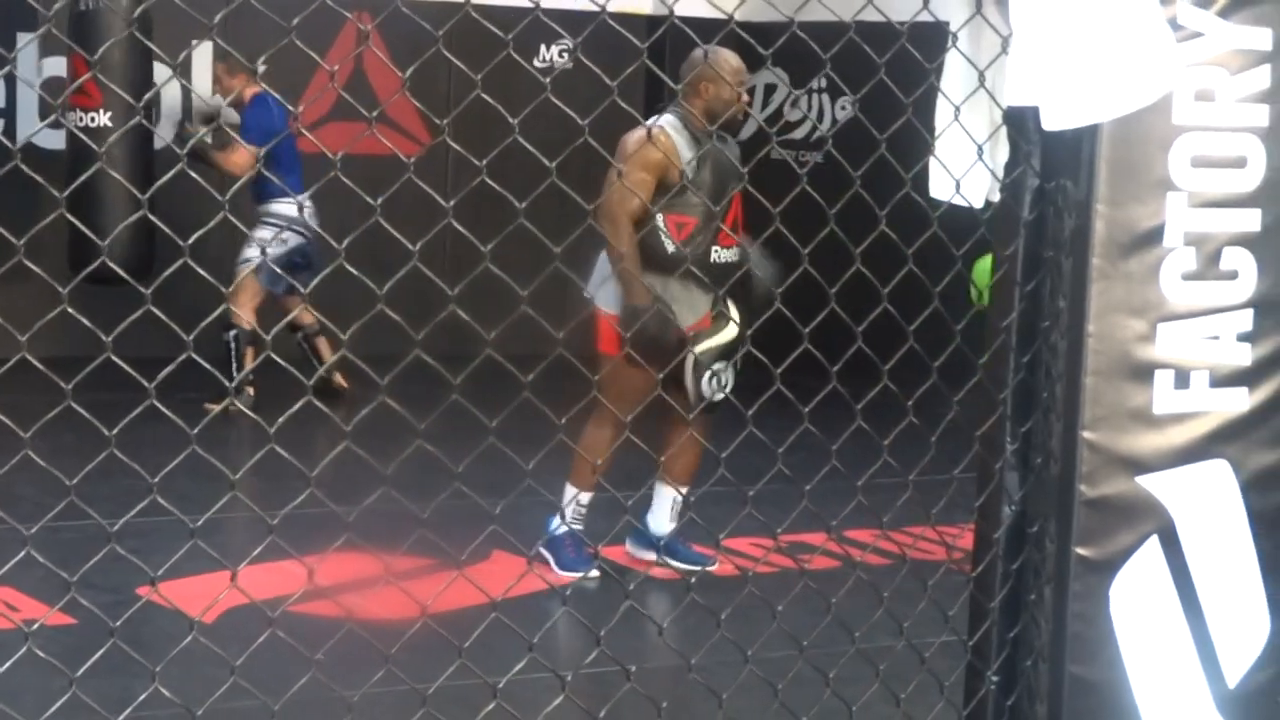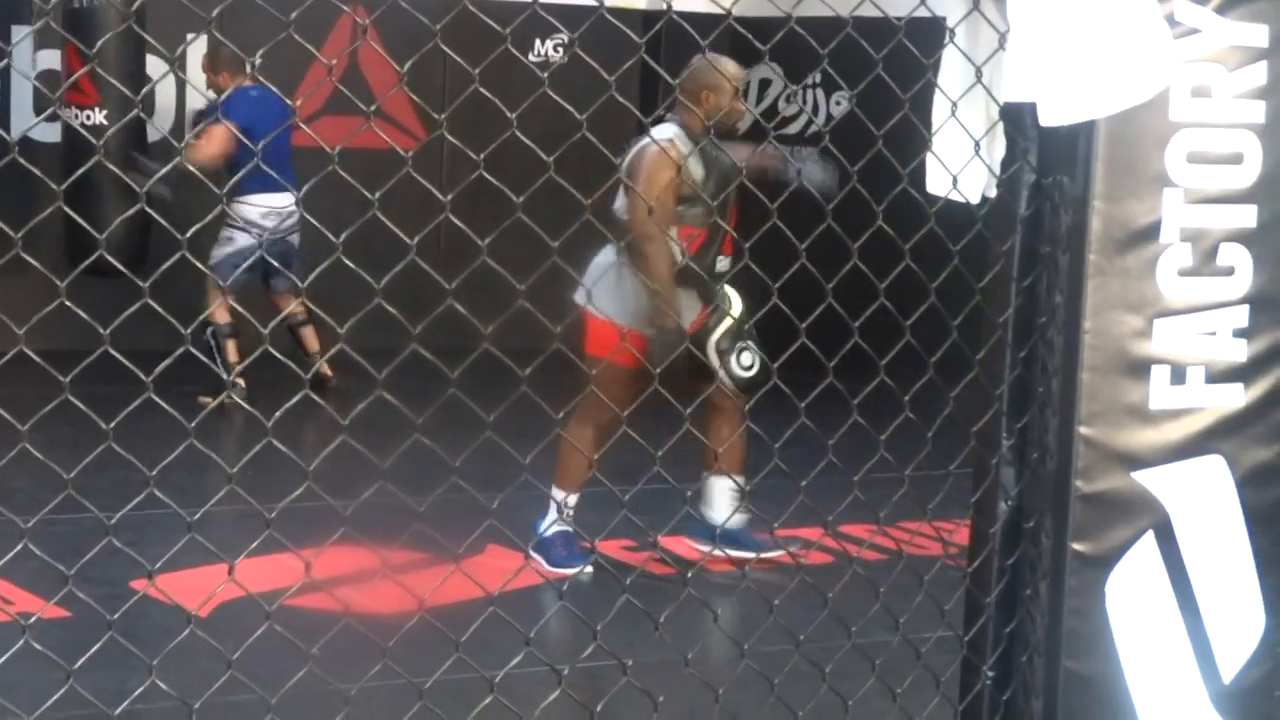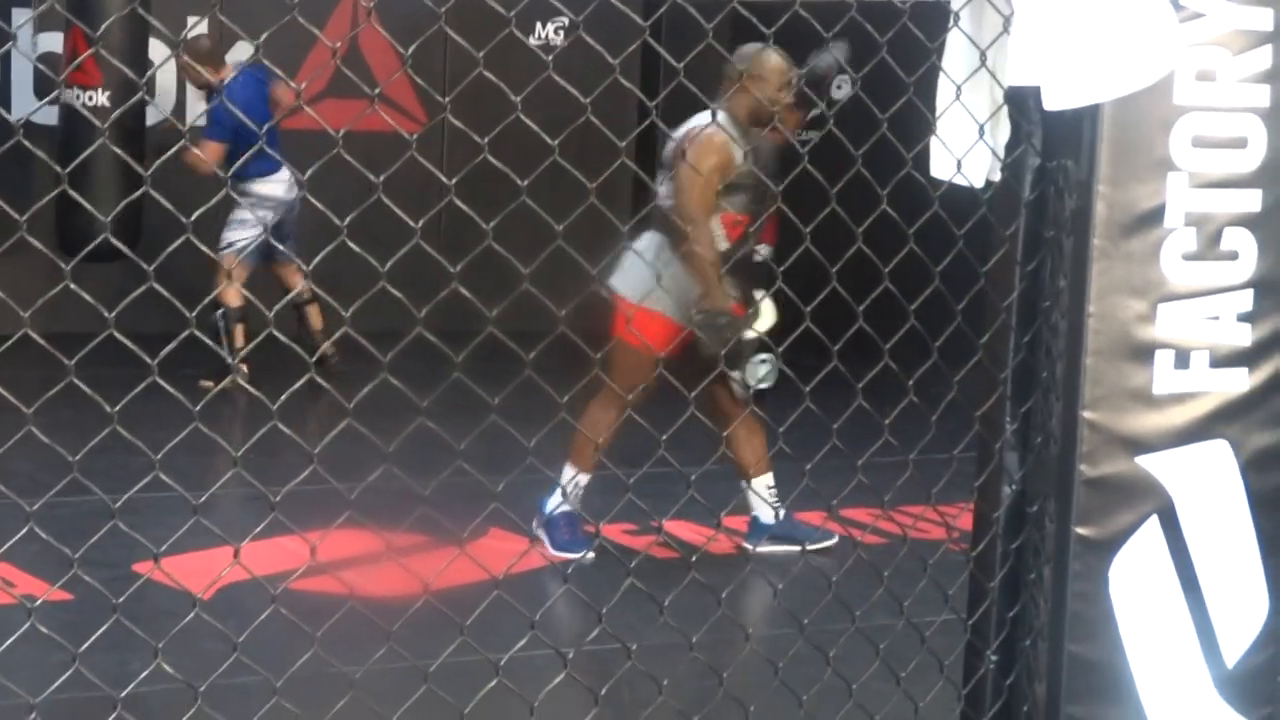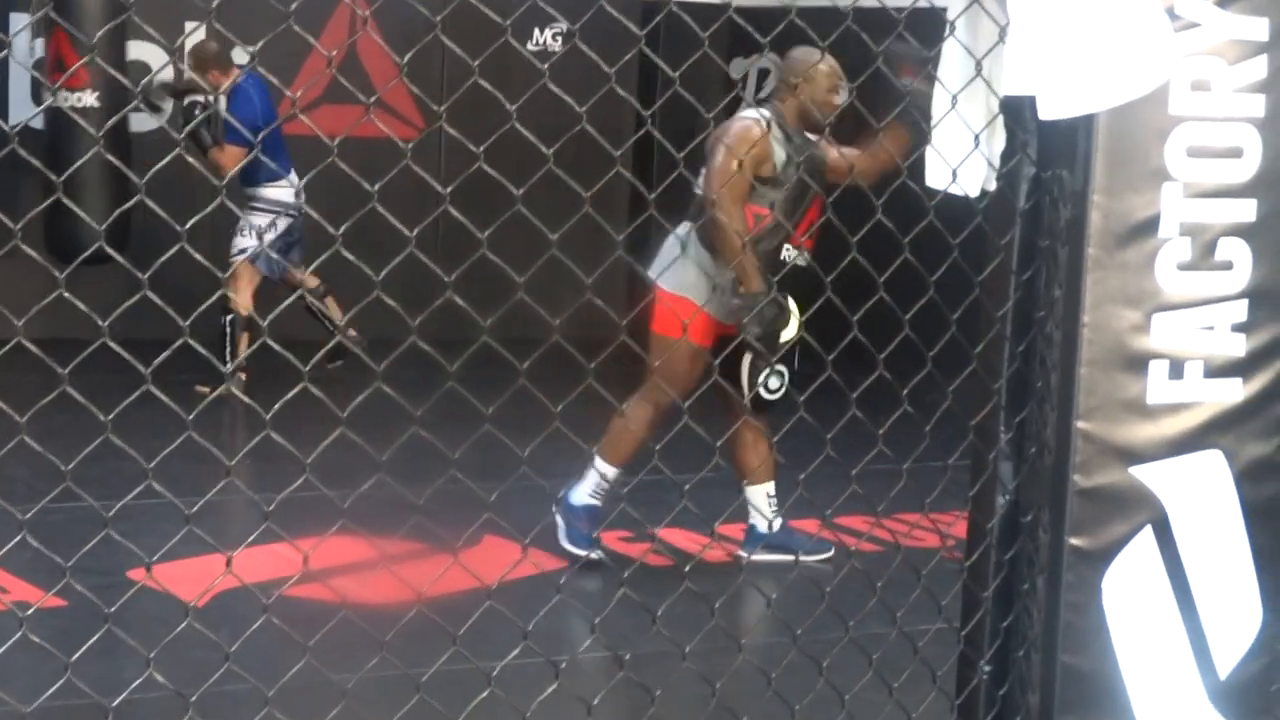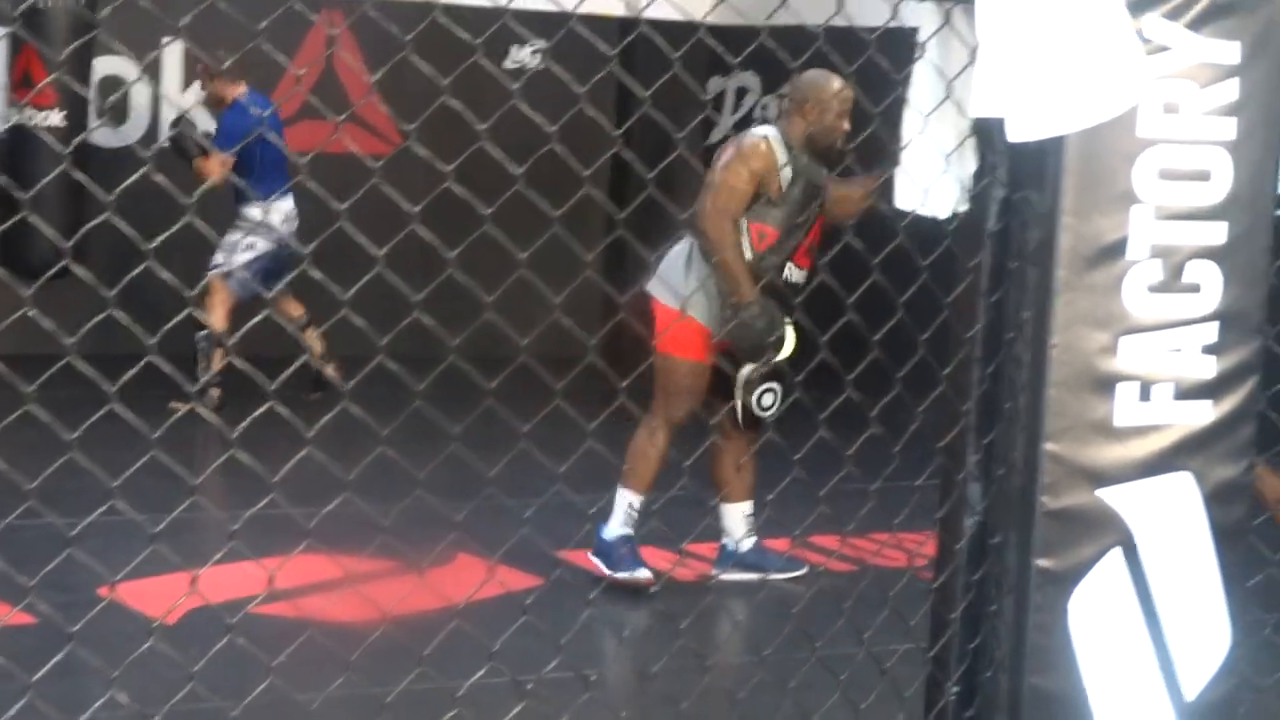
dt=0.2s
person 1, frame 1
left shoulder: (720, 146)
right shoulder: (658, 140)
right elbow: (616, 216)
left wrist: (744, 250)
right wrist: (640, 302)
left hip: (695, 298)
right hip: (639, 296)
left knee: (693, 415)
right knee: (617, 414)
left ankle: (656, 531)
right ankle: (563, 530)
person 1, frame 2
left shoulder: (705, 147)
right shoulder: (664, 153)
left elbow: (741, 158)
right elbow: (645, 238)
left wrist: (787, 161)
right wrist: (666, 317)
left hip: (684, 298)
right hip: (631, 300)
left knee: (729, 396)
right knee: (600, 413)
left ankle: (721, 519)
right ankle: (554, 528)
person 1, frame 3
left shoulder: (746, 138)
right shoulder: (708, 138)
left elbow: (781, 135)
right elbow: (692, 226)
right wrist: (718, 310)
left hip: (715, 294)
right hip: (662, 286)
left knee: (736, 400)
right knee: (620, 398)
left ankle: (767, 520)
right ankle: (559, 509)
person 1, frame 4
left shoulder: (809, 148)
right shoulder: (750, 131)
left elbow: (870, 165)
right elbow: (719, 207)
right wrist: (753, 286)
left hip: (749, 291)
right hip: (695, 279)
left knee: (751, 406)
right knee: (660, 394)
left ankle: (764, 528)
right ankle: (582, 501)
person 1, frame 5
left shoulder: (806, 169)
right shoulder: (758, 149)
left elbow: (846, 204)
right elbow: (714, 220)
right wrist: (746, 301)
left hip: (743, 306)
right hip: (696, 296)
left knee: (740, 423)
right knee: (672, 412)
left ankle: (739, 546)
right ankle: (616, 535)
person 2, frame 1
left shoulder: (256, 110)
right shoulder: (269, 105)
left elbow: (237, 164)
left wrist: (203, 150)
left hip: (281, 215)
right hip: (298, 213)
left knee: (241, 300)
right knee: (293, 301)
left ankle: (242, 391)
right ankle: (333, 375)
person 2, frame 2
left shoulder: (230, 104)
right shoulder: (275, 99)
left elbow: (208, 153)
left hip: (250, 216)
right hip: (286, 208)
left knee: (218, 298)
right knee: (284, 295)
left ankle: (235, 384)
right ankle: (321, 368)
person 2, frame 3
left shoulder: (224, 105)
right shoulder: (254, 73)
left elbow: (207, 165)
right elbow: (287, 98)
left wrist: (179, 146)
left hip: (258, 196)
right hip: (279, 186)
left knee: (229, 276)
right knee: (288, 271)
left ankle: (236, 365)
right ankle: (323, 345)
person 2, frame 4
left shoulder: (245, 105)
right shoulder: (246, 76)
left elbow: (227, 166)
right elbow: (199, 88)
left wrist: (199, 131)
right wrist: (174, 89)
left hip: (270, 197)
right hip: (282, 191)
left knee: (240, 282)
right knee: (294, 272)
left ankle: (234, 374)
right ankle: (343, 333)
person 2, frame 5
left shoulder: (235, 115)
right shoulder: (264, 105)
left elbow: (213, 174)
left wrist: (189, 146)
right wrist: (212, 147)
left hip: (260, 217)
right hip: (284, 213)
left knee: (218, 299)
right knee: (284, 299)
left ankle: (209, 390)
right ankle: (327, 370)
